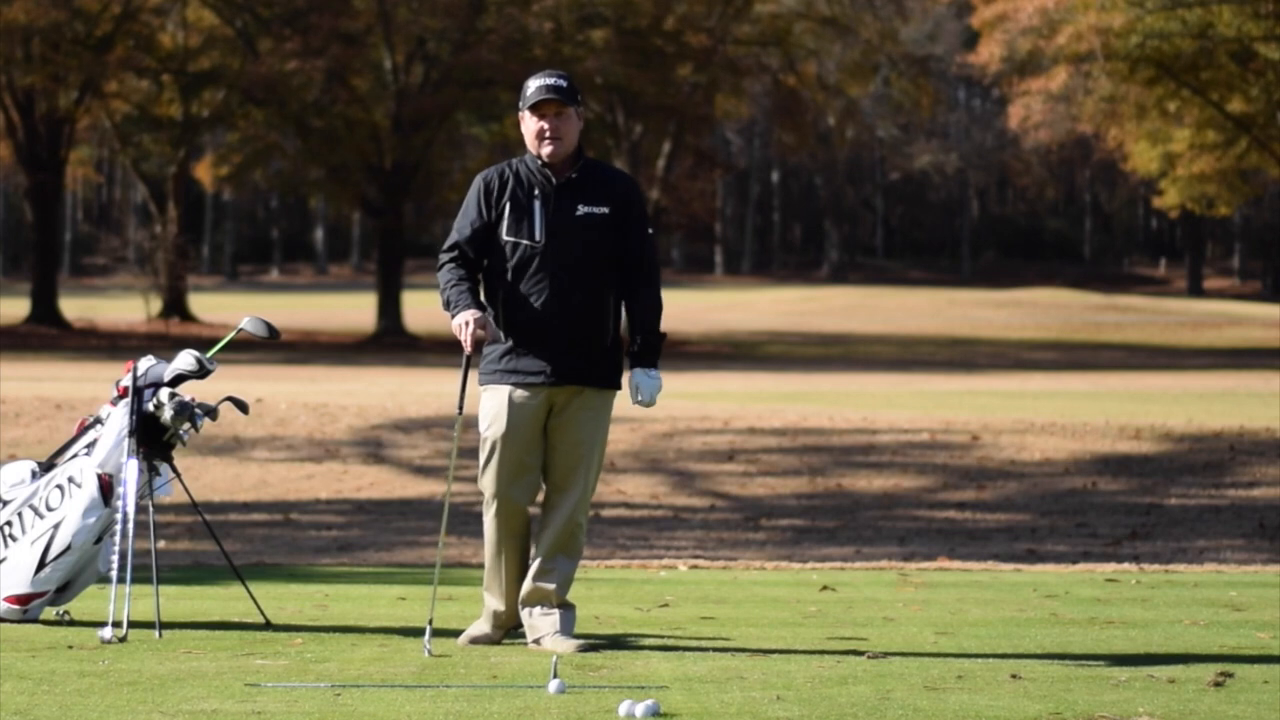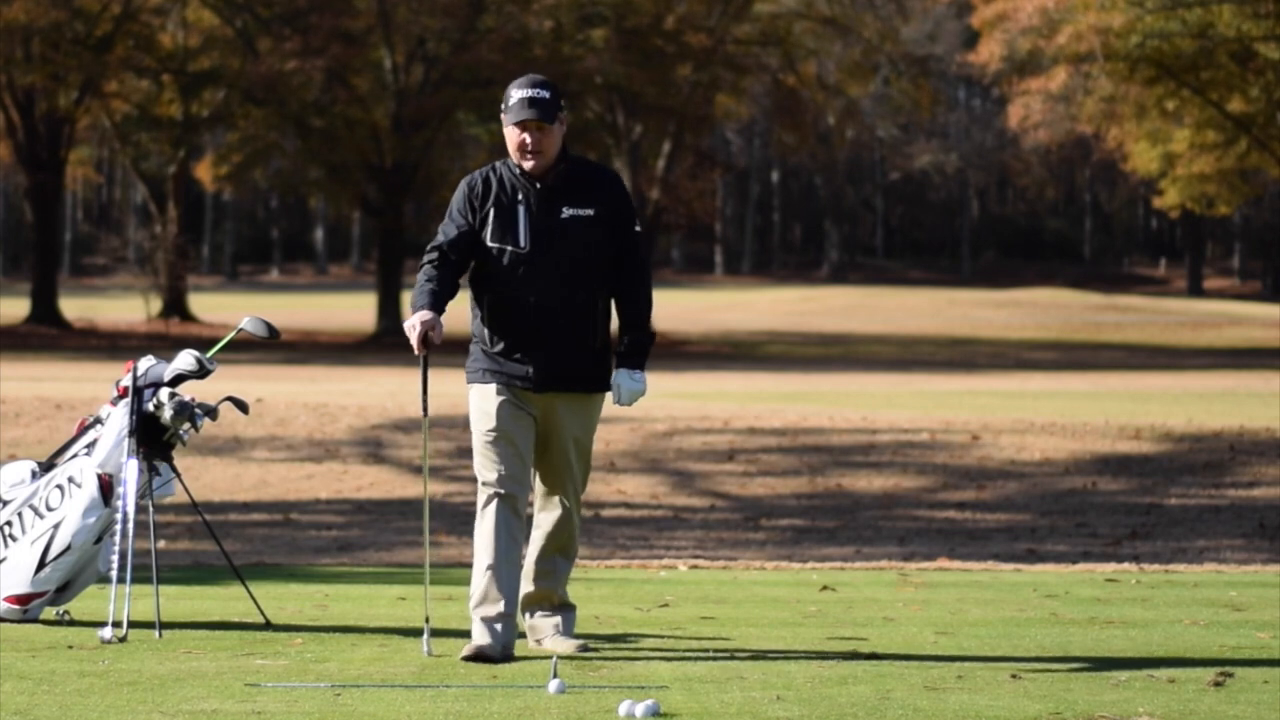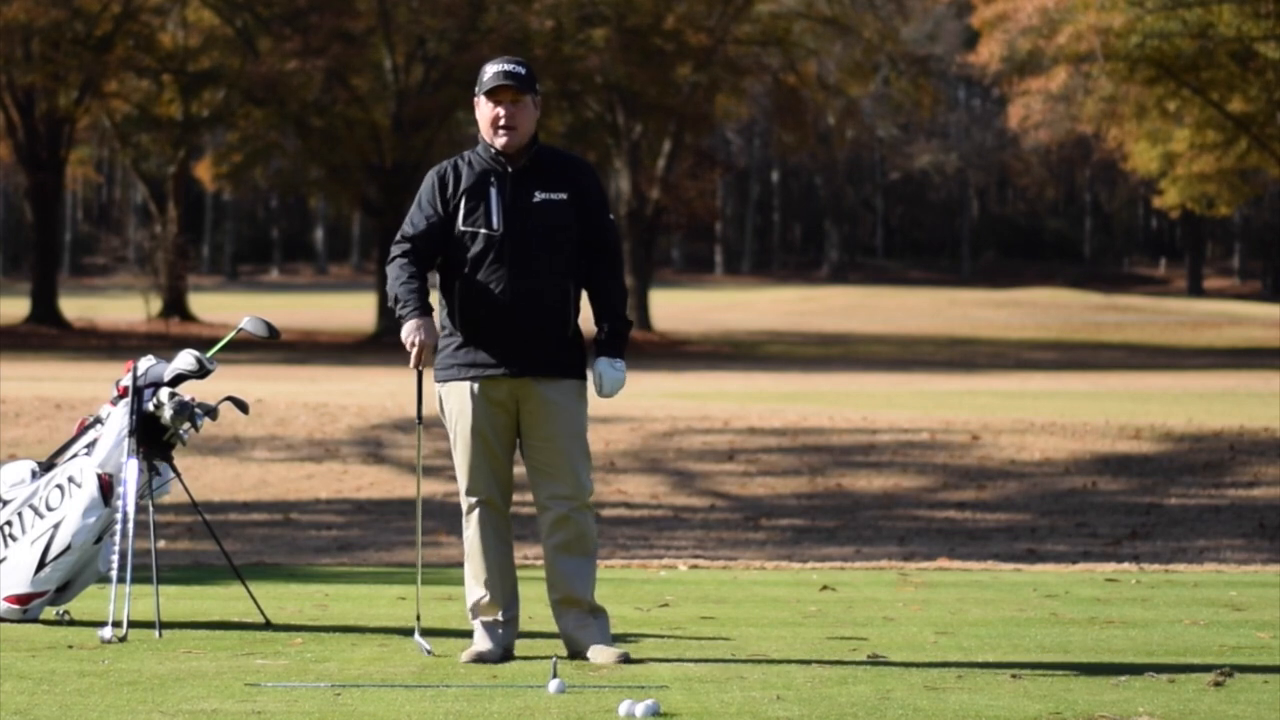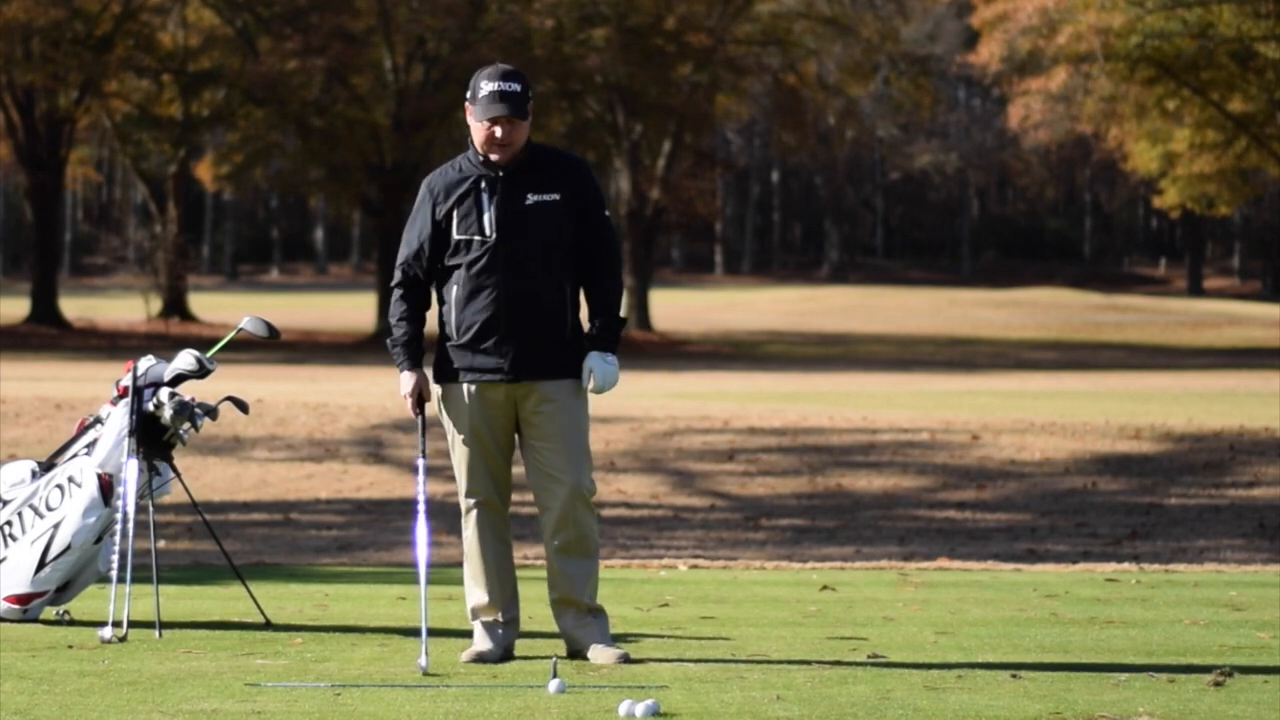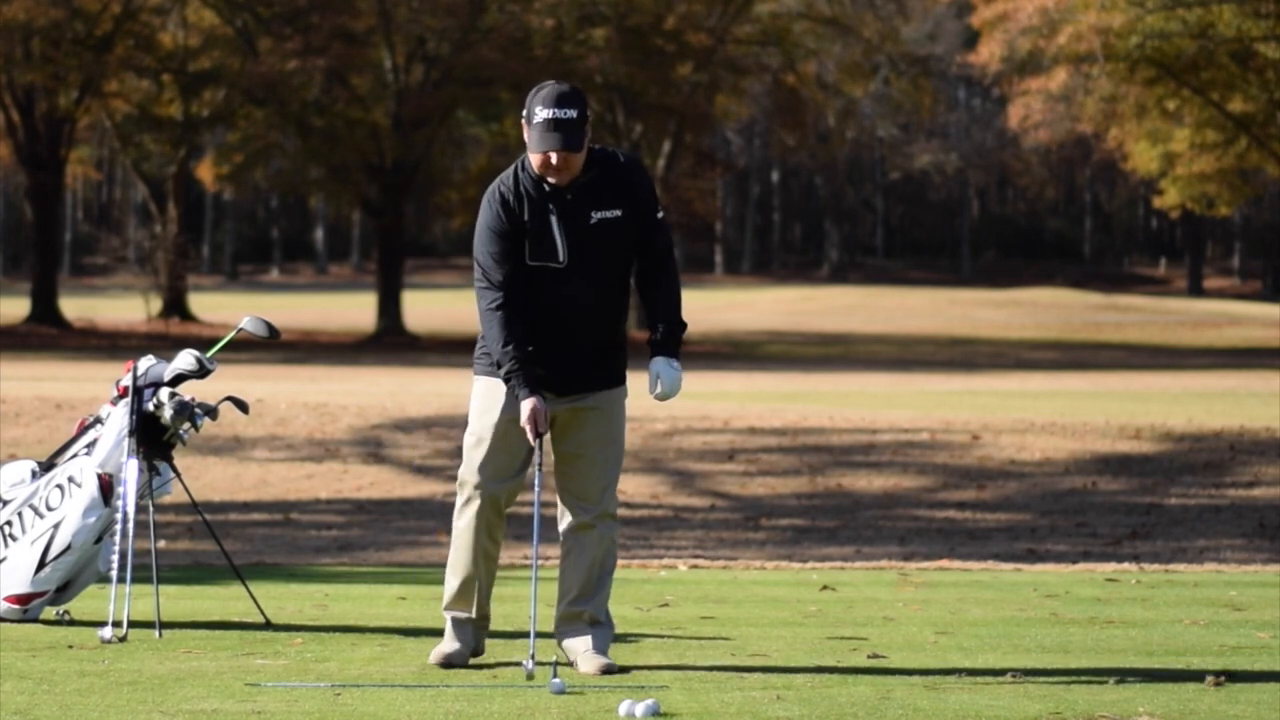
dt=1s
person 1, frame 1
left shoulder: (616, 190)
right shoulder: (494, 185)
left elbow: (641, 281)
right elbow: (456, 257)
left wrist: (645, 357)
right wrist: (464, 305)
left hip: (589, 376)
right hip: (510, 369)
left knee: (570, 498)
right knee: (504, 495)
left ankle: (545, 610)
right ankle: (501, 606)
person 1, frame 2
left shoulder: (603, 189)
right shoulder: (480, 189)
left elbow: (632, 277)
right elbow: (444, 256)
left wrist: (632, 356)
right wrist: (426, 305)
left hip: (576, 376)
right hip: (499, 372)
left knee: (561, 500)
right knee: (498, 492)
left ankle: (546, 614)
right ankle: (493, 626)
person 1, frame 3
left shoulder: (573, 177)
right shoulder: (449, 179)
left elbow: (604, 266)
right elbow: (408, 252)
left wrist: (611, 345)
right wrist: (415, 311)
left hip: (555, 368)
right hip: (470, 367)
left knee: (567, 498)
right knee: (482, 501)
left ankle: (583, 627)
right ankle: (493, 626)
person 1, frame 4
left shoulder: (568, 175)
right shoulder: (442, 186)
left elbow: (602, 263)
right elbow: (409, 279)
left wrist: (603, 342)
right wrist: (407, 360)
left hip: (553, 369)
right hip: (468, 372)
left knee: (568, 495)
right knee: (481, 503)
left ankle: (584, 626)
right ankle: (493, 627)
person 1, frame 5
left shoulder: (627, 180)
right shoulder: (505, 196)
left elbow: (657, 265)
right elbow: (496, 299)
left wrist: (666, 346)
right wrist: (524, 386)
left hip: (597, 378)
right hip: (512, 374)
left knee: (592, 508)
right knee: (481, 491)
left ankle: (583, 633)
right ankle: (463, 626)
